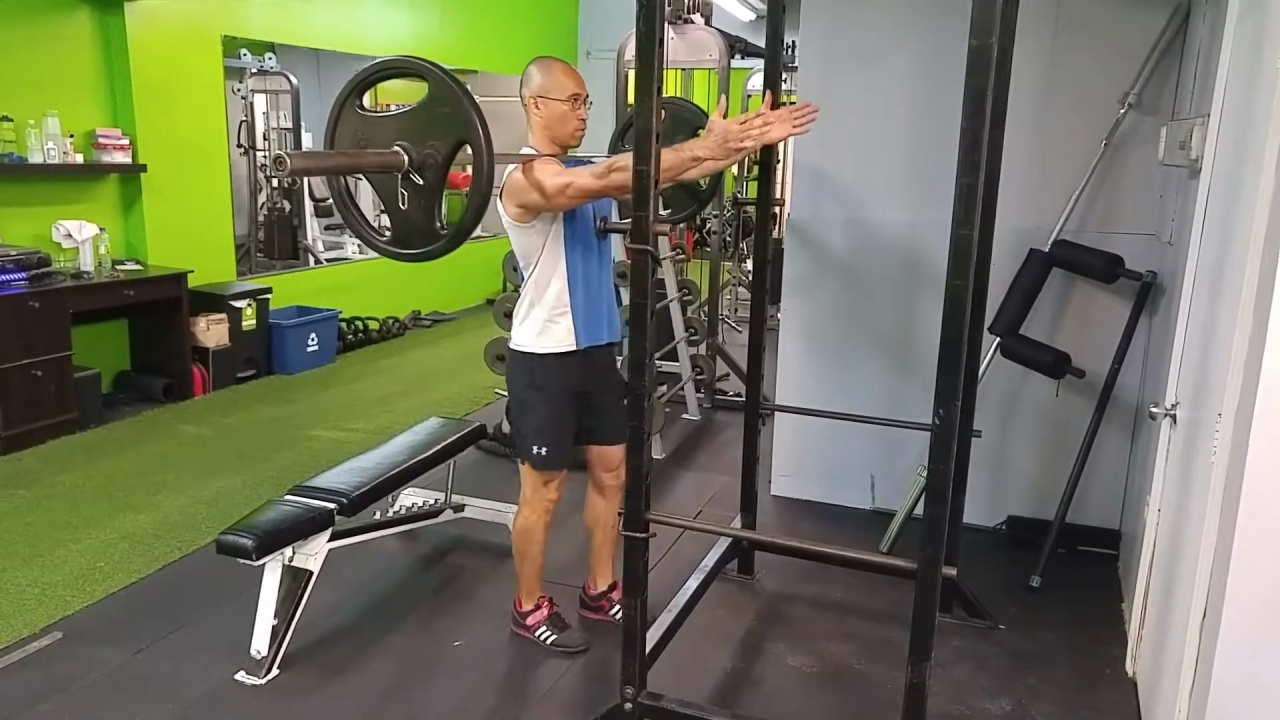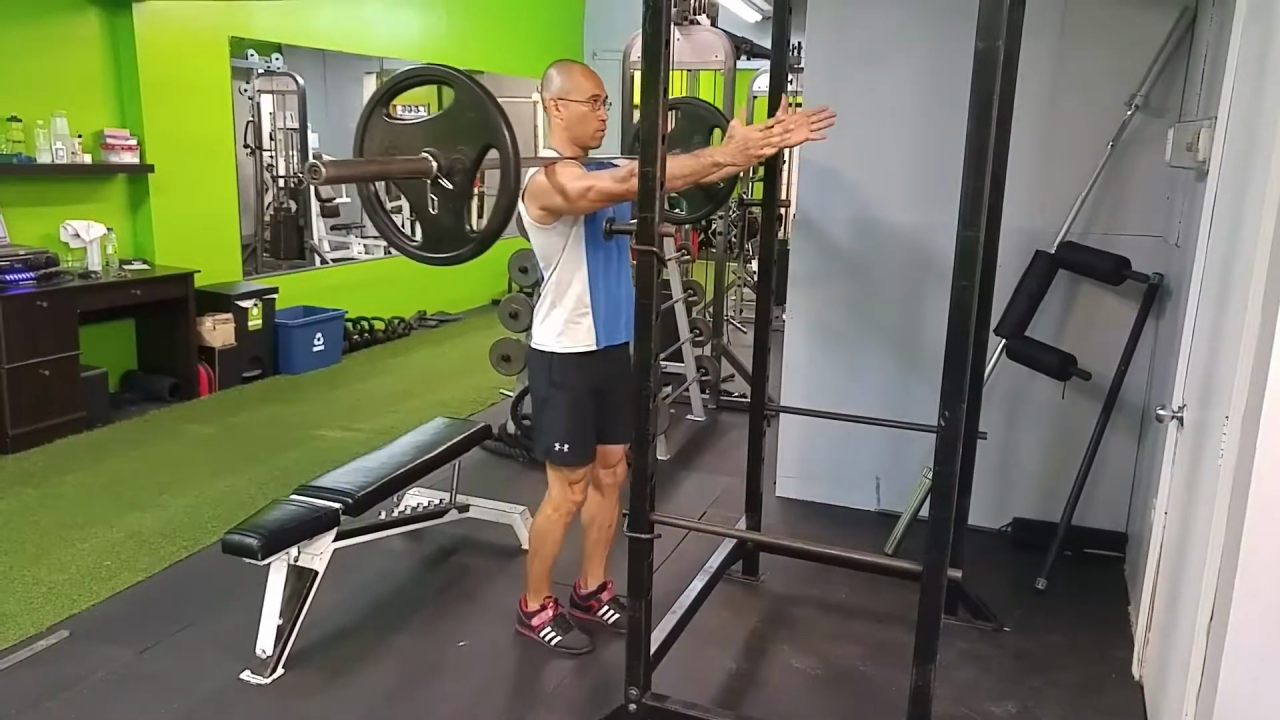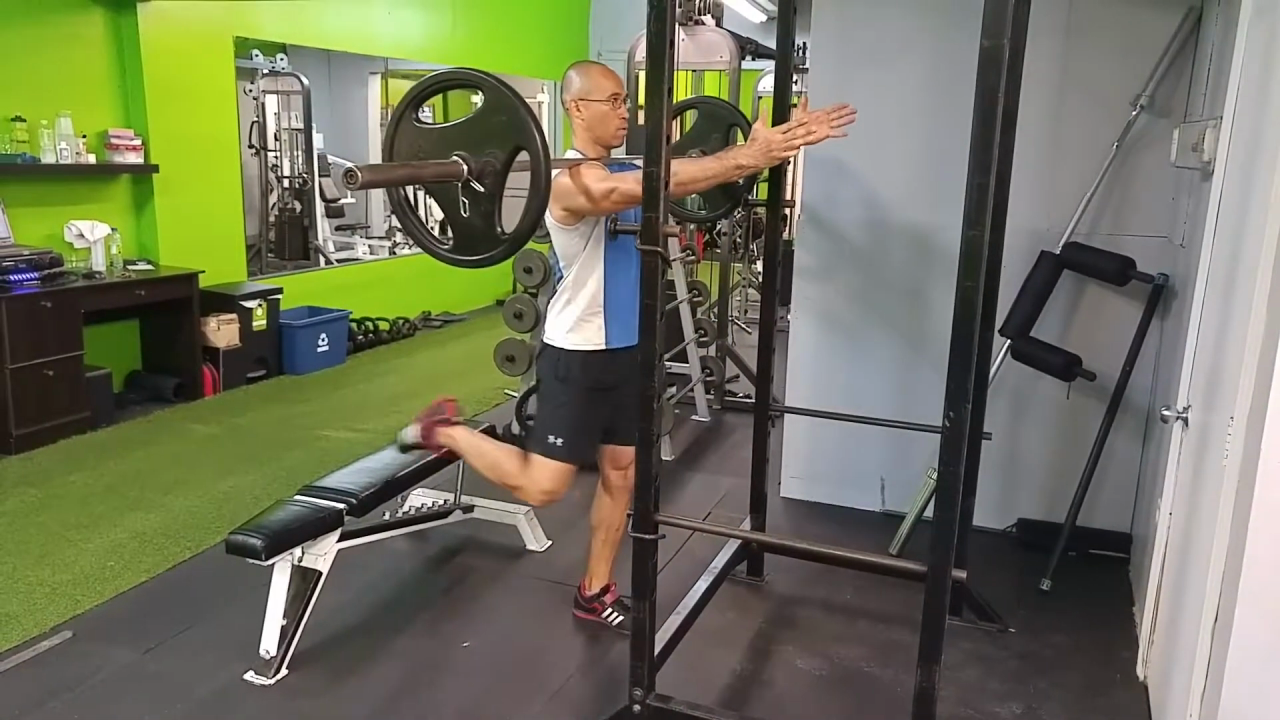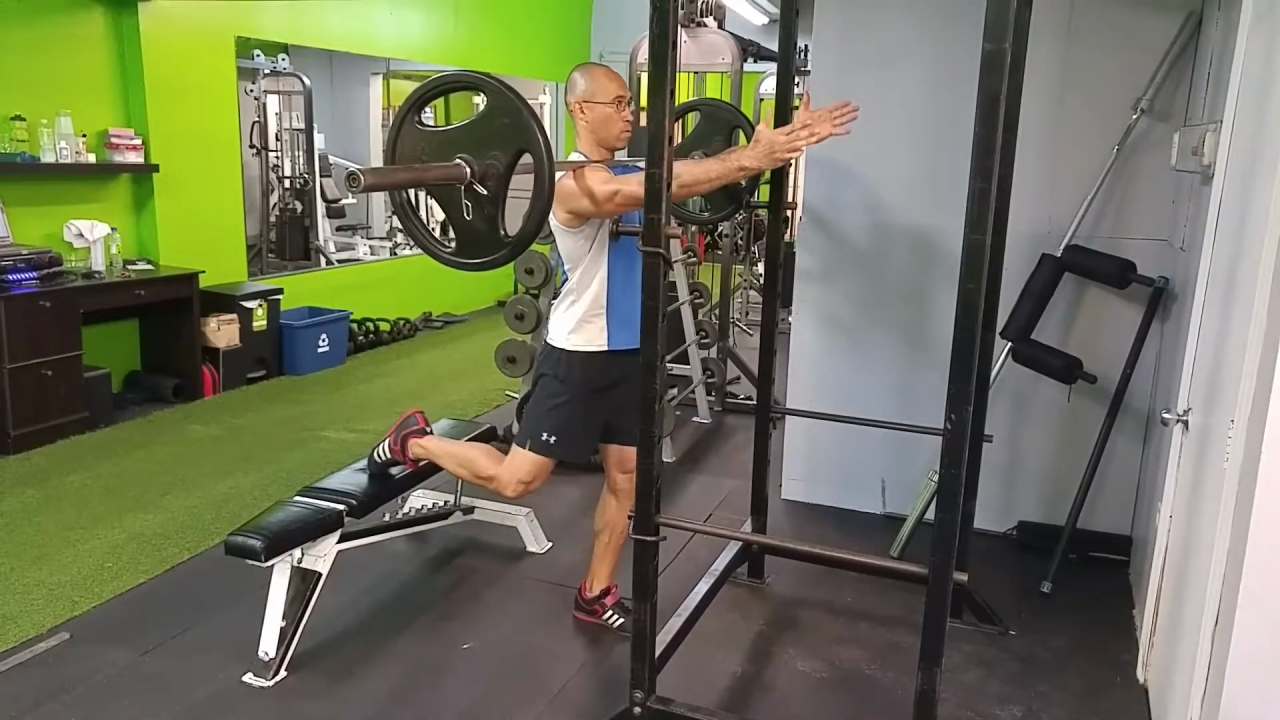
dt=0.5s
person 1, frame 1
left shoulder: (584, 172)
right shoulder: (526, 180)
left elbow: (652, 175)
right elbow: (609, 178)
left wrist: (748, 141)
right wrist: (702, 147)
left hip: (595, 349)
right hip: (545, 357)
left knee: (612, 473)
right knee: (543, 491)
left ankle: (601, 590)
right ankle: (530, 607)
person 1, frame 2
left shoulder: (603, 173)
right shoulder: (548, 182)
left elbow: (682, 176)
right elbow: (629, 183)
left wrist: (763, 146)
right wrist: (723, 154)
left hip: (610, 348)
right hip: (565, 356)
left knee: (611, 474)
right knee: (568, 491)
left ankle: (591, 590)
right ankle: (535, 607)
person 1, frame 3
left shoulder: (624, 172)
right shoulder: (572, 181)
left elbow: (678, 178)
left wrist: (779, 141)
right wrist: (746, 158)
left hip: (623, 348)
right hip: (576, 353)
left knee: (621, 475)
right knee: (541, 487)
left ankle: (596, 593)
right ankle: (445, 431)
person 1, frame 4
left shoulder: (628, 173)
right shoulder: (578, 183)
left wrist: (785, 142)
right wrist: (751, 159)
left hip: (627, 352)
right hip: (578, 355)
left knee: (627, 478)
right knee: (515, 478)
left ankle: (596, 594)
right ankle: (413, 441)
